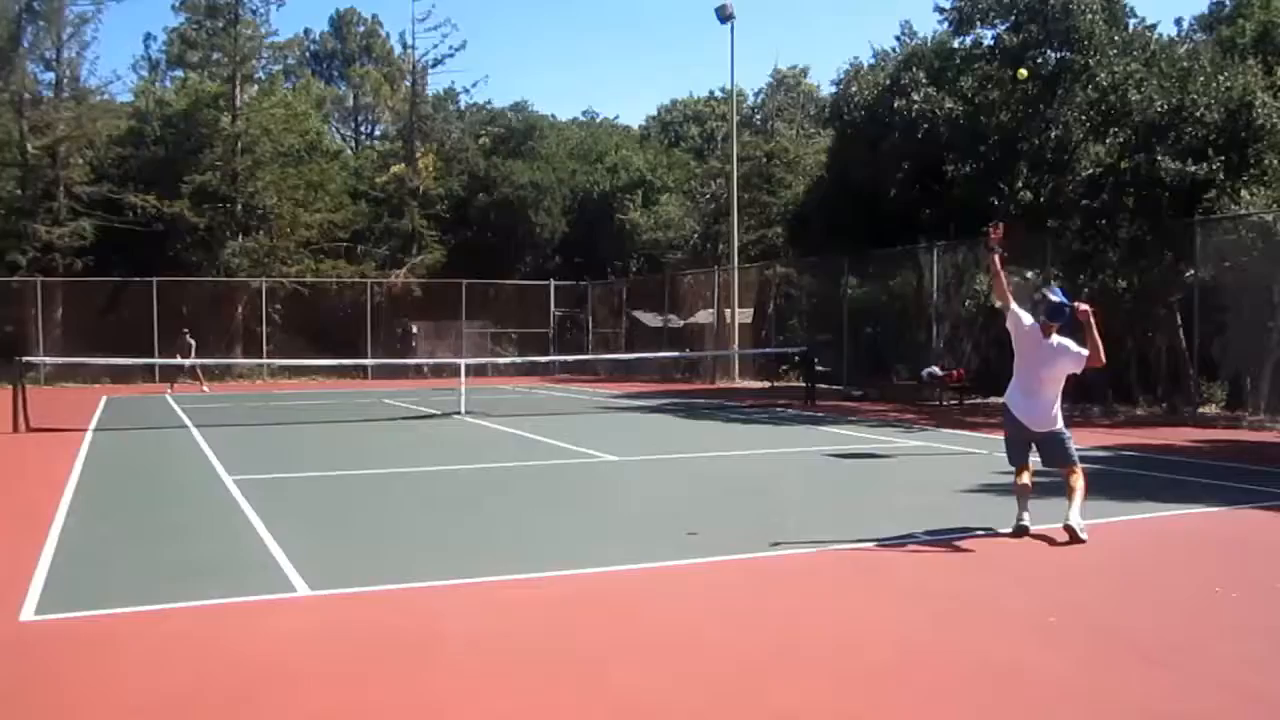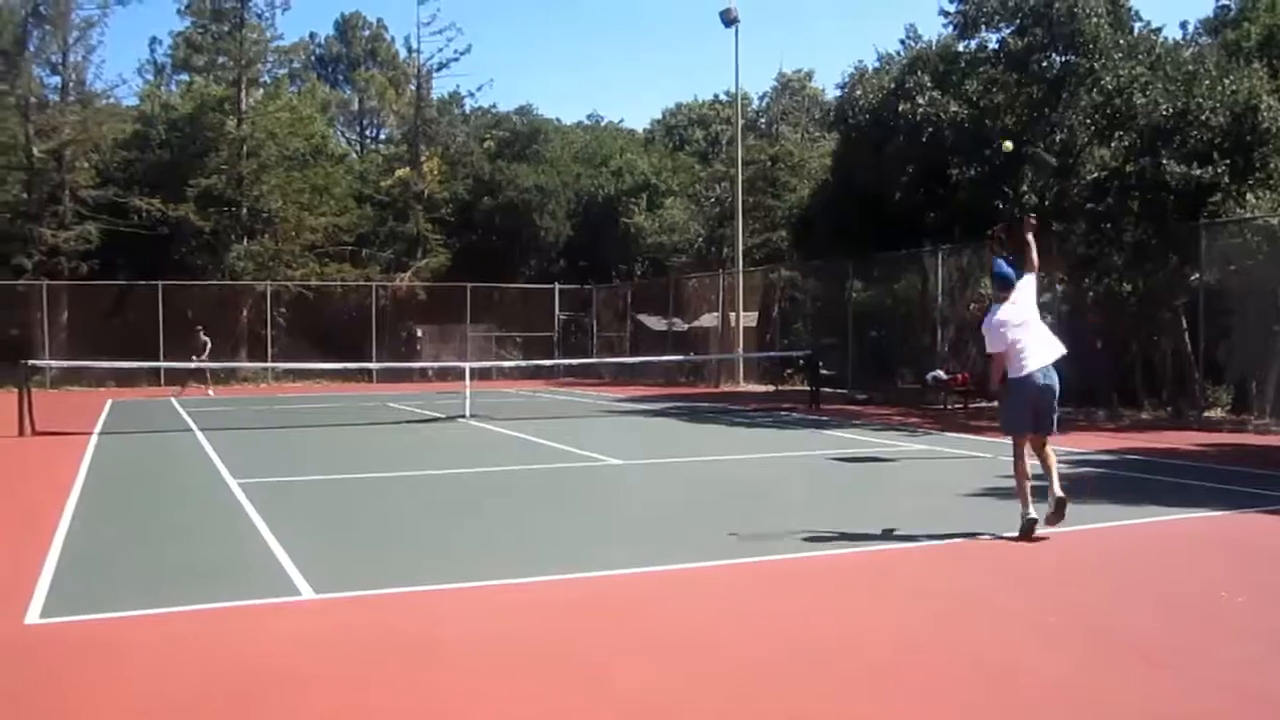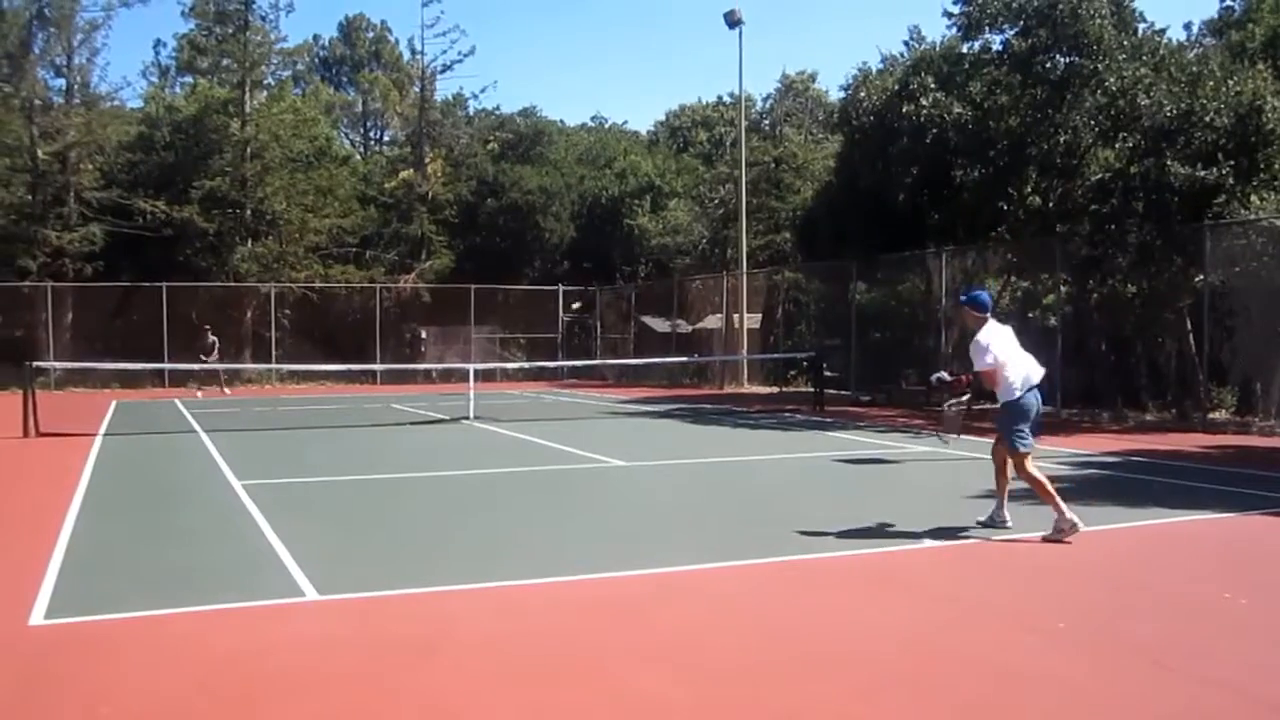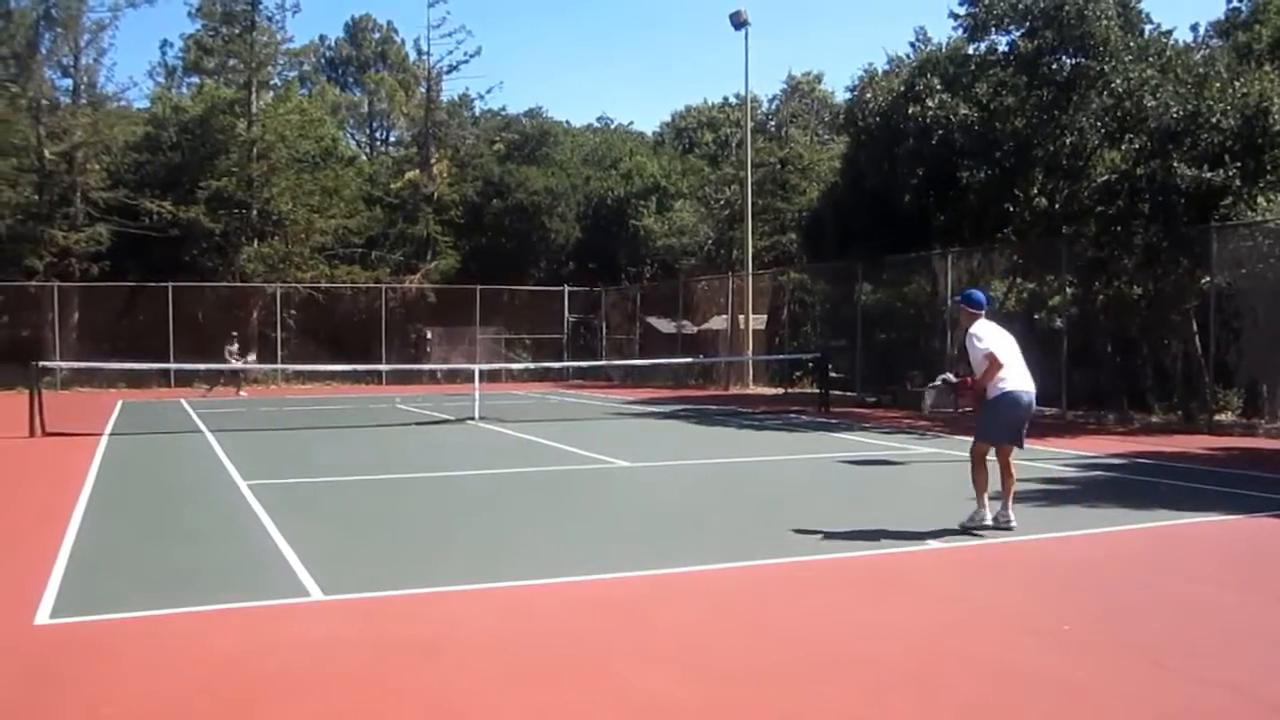
dt=0.3s
person 1, frame 1
left shoulder: (1024, 329)
right shoulder: (1063, 349)
left elbow: (1003, 293)
right elbow: (1097, 361)
left wrist: (994, 252)
right wrist: (1090, 323)
left hip: (1015, 416)
right hip: (1046, 425)
left knee: (1022, 471)
right knee: (1073, 474)
left ankle: (1022, 516)
right ankle: (1073, 518)
person 1, frame 2
left shoulder: (993, 321)
right shoulder: (1024, 295)
left elbow: (999, 363)
right elbow: (1032, 265)
left wrist: (994, 390)
right wrist: (1028, 235)
left hip: (1022, 381)
right hip: (1048, 376)
left knee: (1021, 449)
right knee: (1041, 444)
left ankle: (1028, 512)
right ankle: (1055, 492)
person 1, frame 3
left shoulder: (980, 342)
right shoulder: (1000, 329)
left elbow: (989, 380)
left wrist: (968, 380)
left hip: (1017, 400)
right hip: (1030, 395)
left knee: (1023, 464)
right knee: (999, 453)
left ankle: (1065, 517)
right ankle: (1000, 513)
person 1, frame 4
left shoulder: (975, 332)
right shoulder: (997, 330)
left elbow: (997, 363)
left wrist: (977, 386)
right wrist: (981, 385)
left hip: (1005, 396)
right hip: (1027, 394)
left knee: (978, 453)
right knee: (1003, 454)
left ankle: (982, 512)
right ankle: (1006, 513)
